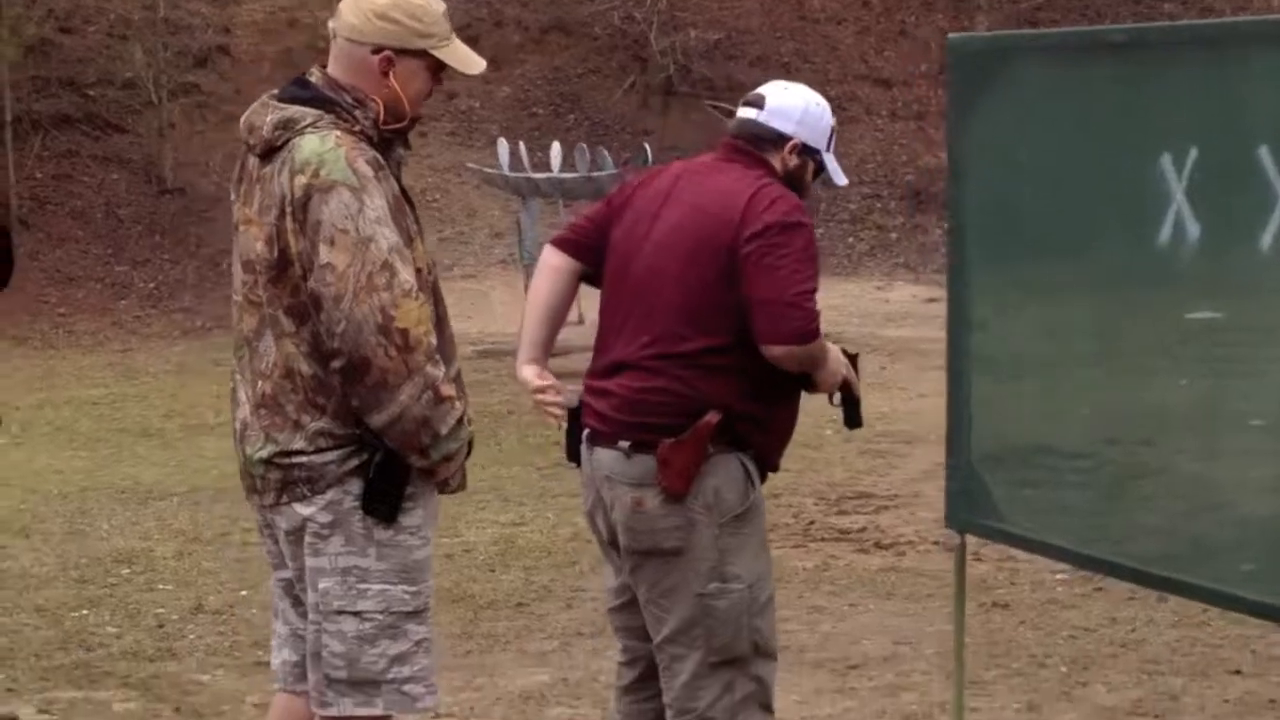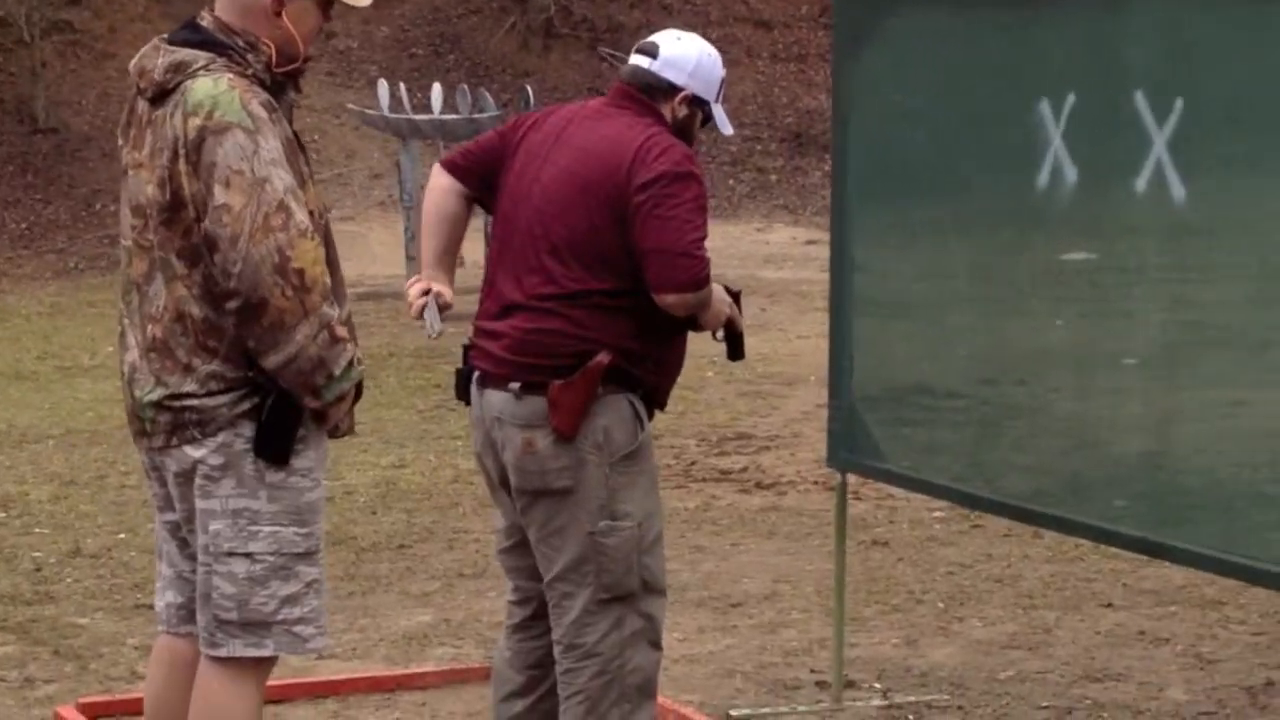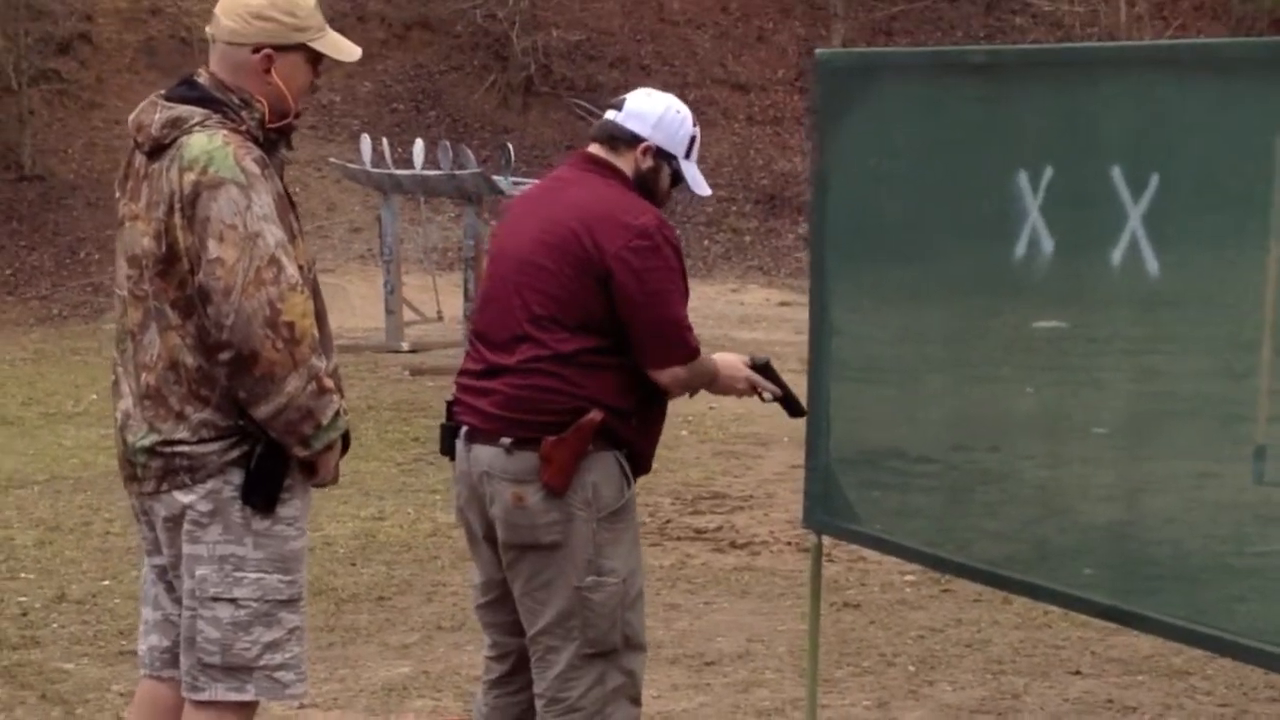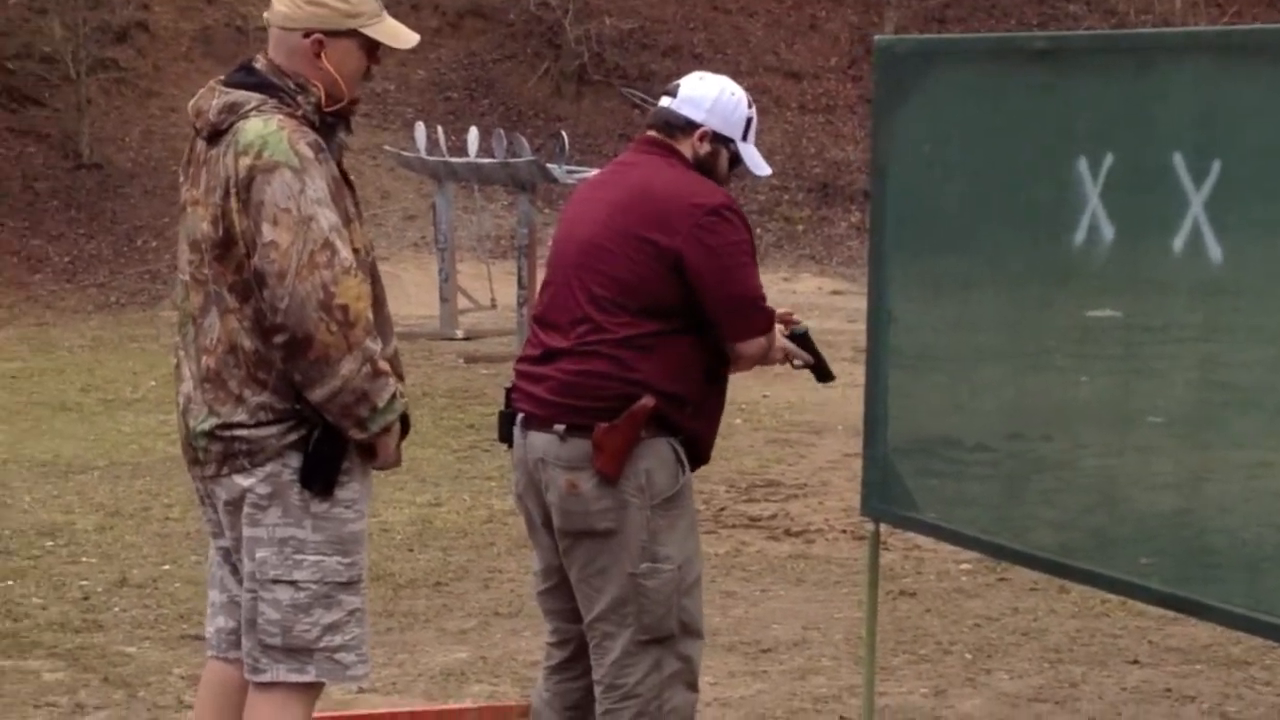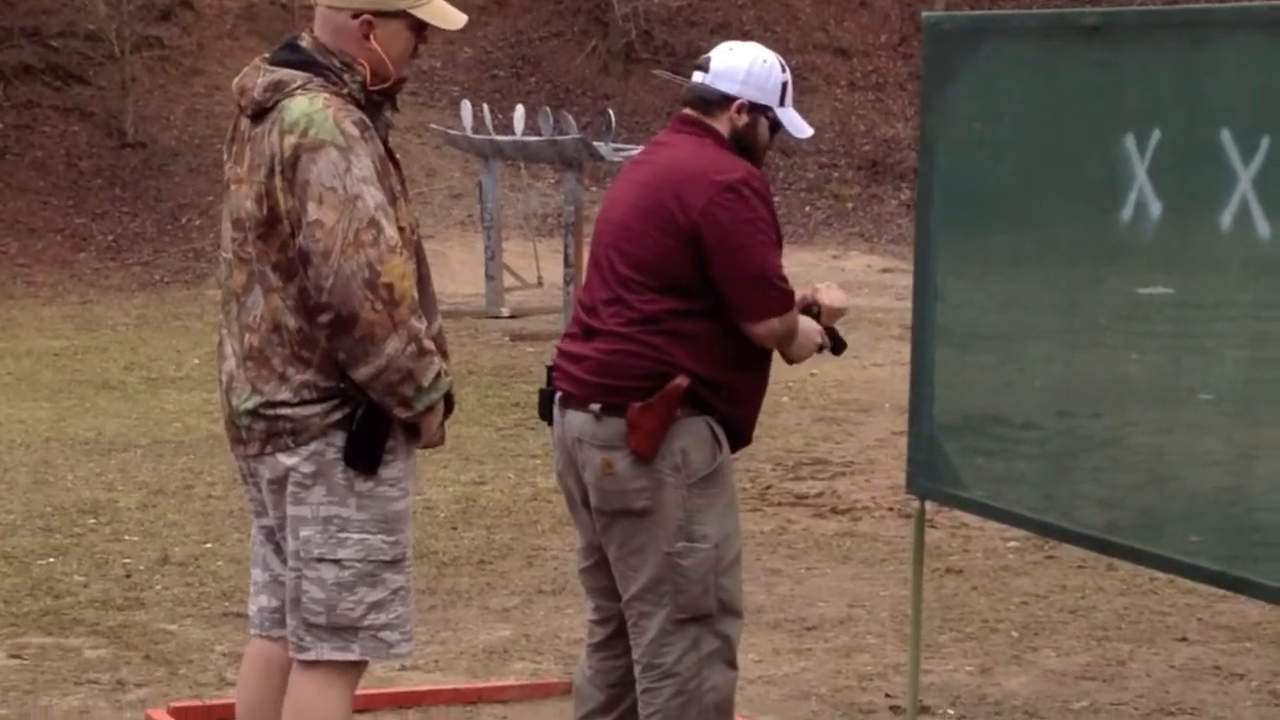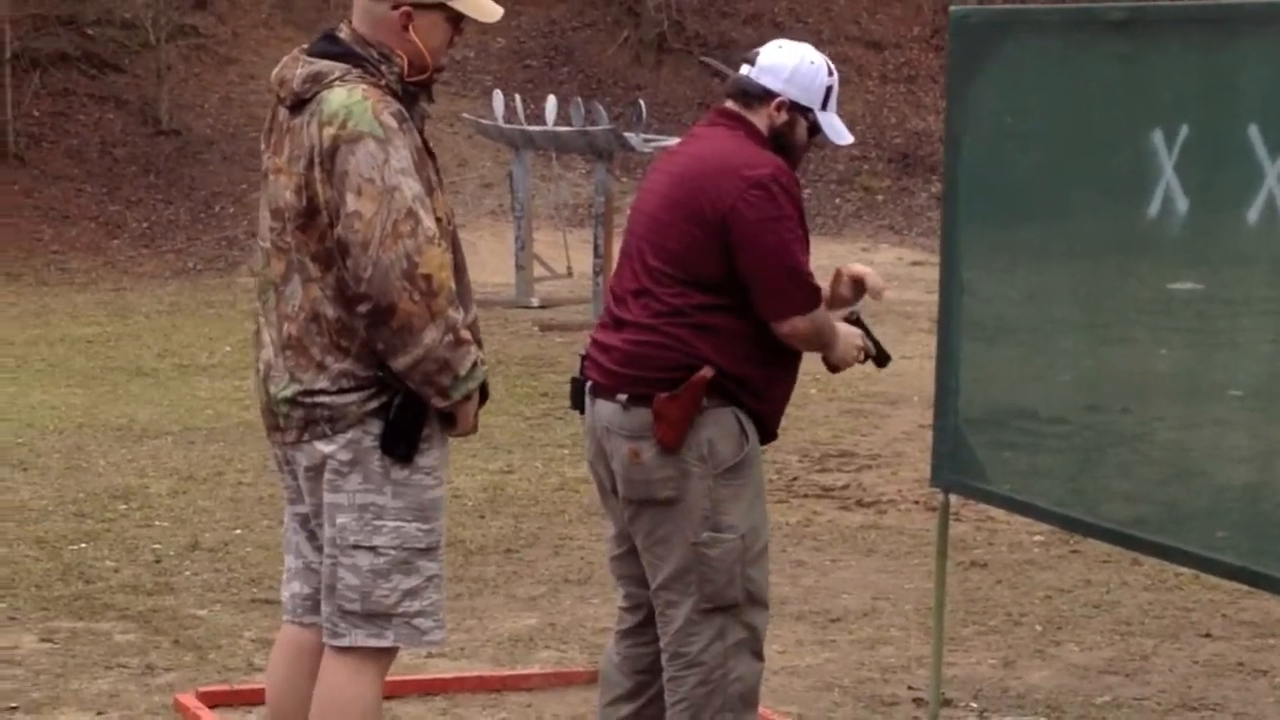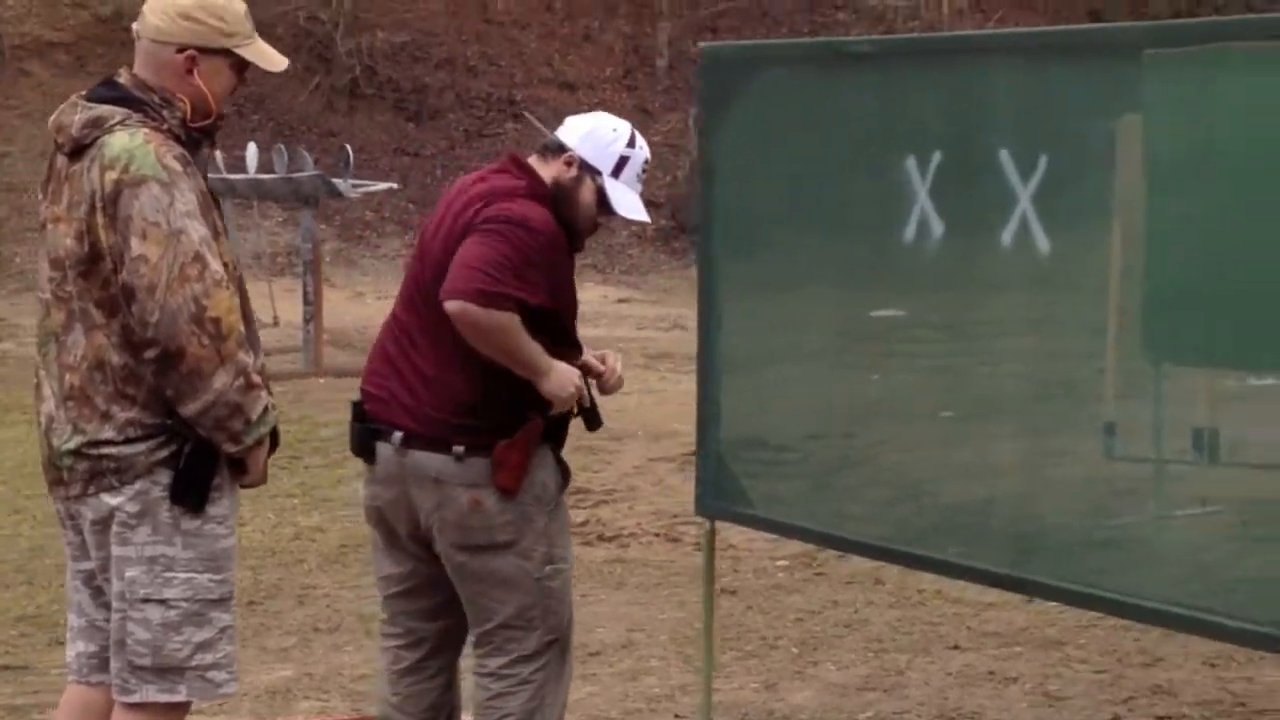
dt=0.7s
person 1, frame 1
left shoulder: (279, 147)
right shoulder: (335, 165)
right elbow: (377, 335)
right wrist: (444, 444)
left hip: (289, 453)
right hip: (352, 471)
person 1, frame 2
left shoulder: (164, 90)
right shoulder: (229, 107)
right elbow: (271, 273)
right wrist: (334, 382)
left hip: (176, 394)
right hip: (242, 412)
left knee: (187, 622)
right knee: (240, 640)
person 1, frame 3
left shoulder: (159, 146)
right shoulder: (223, 161)
right elbow: (259, 324)
right wrist: (320, 431)
left hip: (163, 443)
right hip: (229, 460)
person 1, frame 4
left shoulder: (226, 132)
right shoulder: (280, 146)
right elbow: (316, 308)
right wrist: (378, 414)
left hip: (231, 427)
right hip: (290, 444)
left knee: (237, 647)
person 1, frame 5
left shoulder: (267, 110)
right shoulder: (325, 125)
right elbow: (361, 289)
right wrist: (423, 392)
left hip: (273, 406)
right hip: (335, 424)
left knee: (279, 626)
right knee: (331, 646)
person 1, frame 6
left shoulder: (307, 101)
right shoulder: (364, 117)
right elbow: (398, 277)
right wrist: (458, 380)
left hip: (308, 393)
right hip: (372, 410)
left knee: (311, 613)
right knee: (362, 633)
person 1, frame 7
left shoulder: (82, 147)
right shoulder: (145, 160)
right elbow: (186, 322)
right wrist: (249, 425)
left hip: (88, 446)
right hip: (156, 462)
person 2, frame 1
left shoulder: (652, 185)
right shoulder: (772, 208)
left elbow: (563, 254)
right elbow: (786, 341)
left wrist: (533, 357)
right wrist: (823, 362)
left hip: (612, 457)
right hip: (687, 475)
left knee: (649, 663)
person 2, frame 2
left shoulder: (543, 127)
right shoulder: (661, 157)
left elbow: (452, 173)
right elbow: (676, 289)
left wrist: (437, 268)
right wrist: (712, 302)
left hip: (501, 395)
right hip: (576, 413)
left knee: (537, 602)
right knee: (608, 609)
person 2, frame 3
left shoulder: (531, 202)
right shoulder: (633, 225)
right elbow: (671, 367)
right wrist: (717, 372)
left hip: (481, 450)
left knee: (513, 655)
right knee: (587, 665)
person 2, frame 4
left shoulder: (599, 189)
right shoulder: (699, 204)
right elbow: (749, 343)
left wrist: (756, 332)
right wrist: (775, 345)
left hip: (542, 437)
left knee: (575, 643)
right knee: (646, 653)
person 2, frame 5
left shoulder: (651, 165)
right shoulder: (725, 179)
right elbow: (764, 320)
left wrist: (797, 300)
right wrist: (800, 332)
left hip: (587, 419)
right hip: (653, 437)
left knee: (619, 623)
right knee: (687, 634)
person 2, frame 6
left shoulder: (690, 155)
right shoulder: (756, 175)
right elbow: (790, 319)
left wrist: (828, 295)
right wrist: (835, 338)
left hip: (619, 410)
right hip: (683, 426)
left knee: (647, 611)
right knee: (715, 618)
person 2, frame 7
left shoulder: (486, 191)
right shoulder: (524, 219)
right elbow: (470, 305)
left wrist: (573, 362)
right wrist: (545, 372)
left hip: (396, 449)
right hip: (477, 463)
left knee: (417, 642)
right knee: (522, 650)
